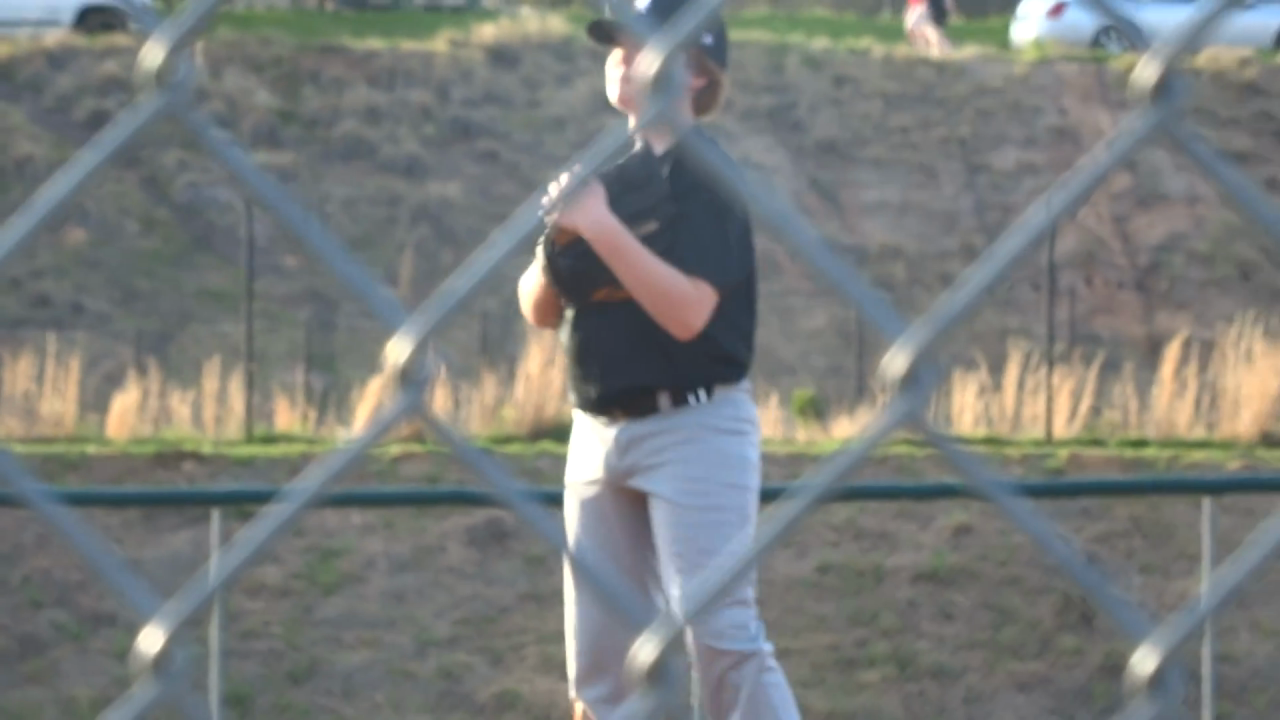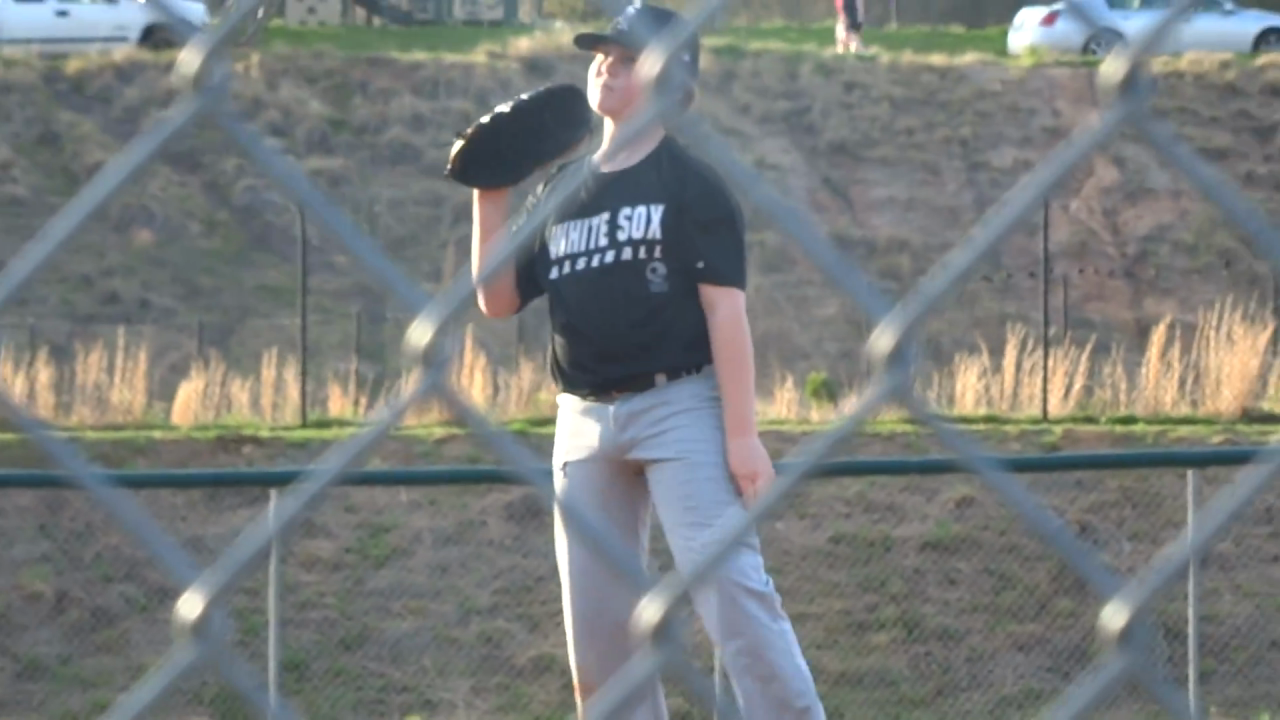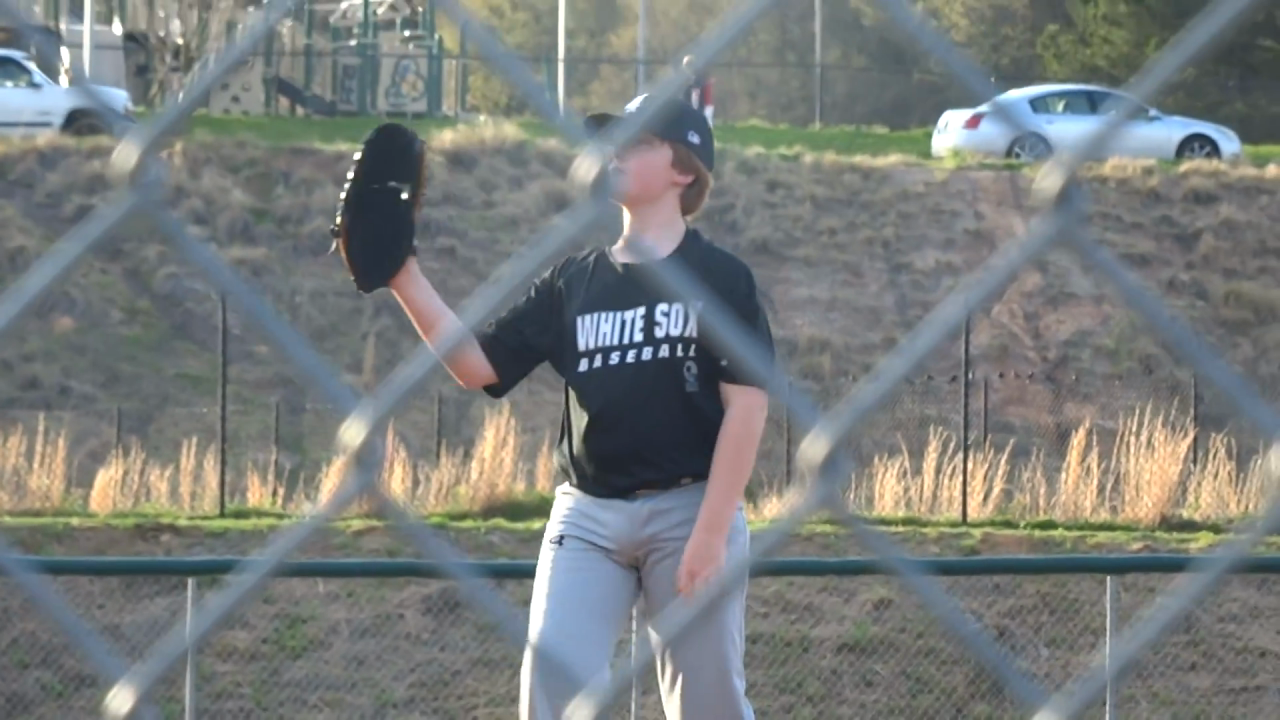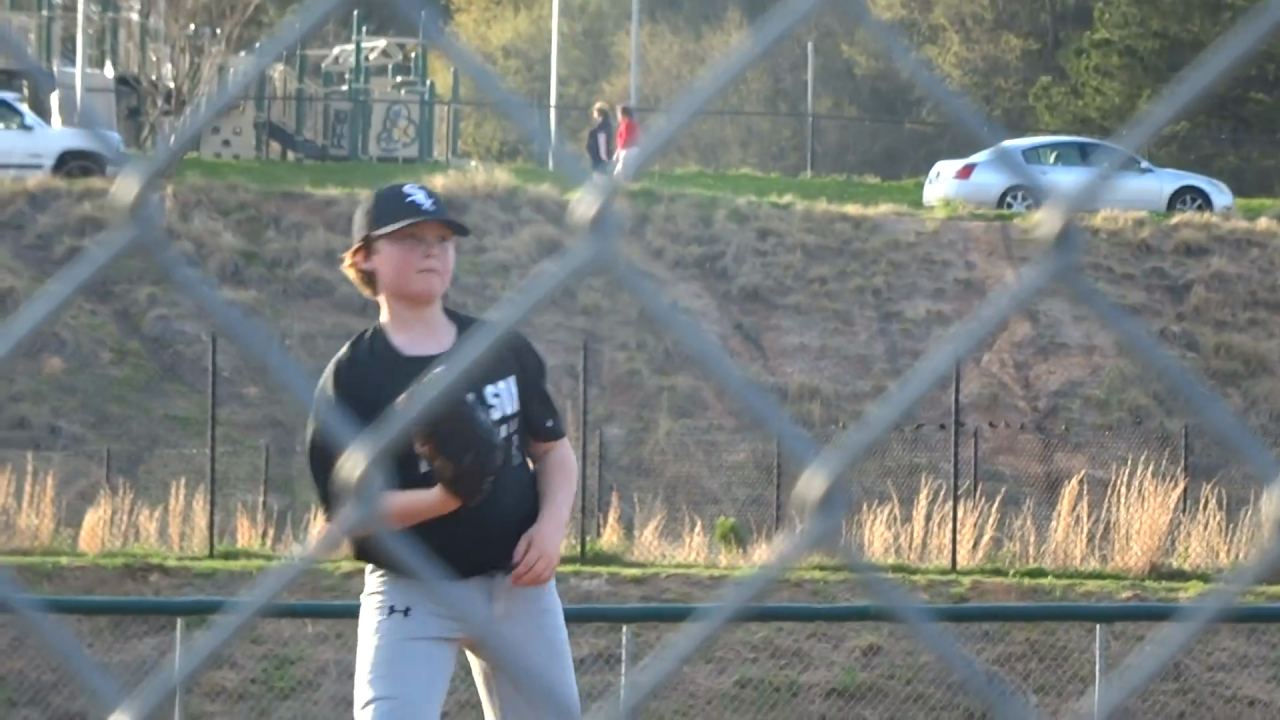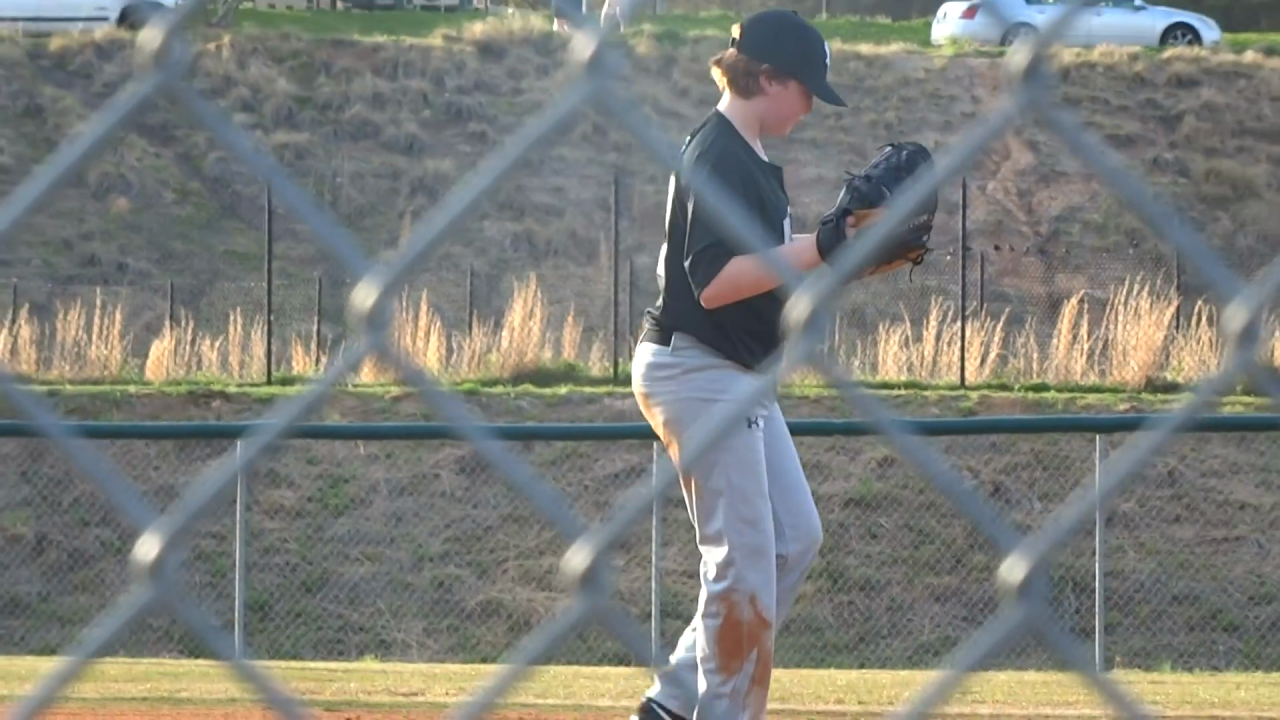
dt=1s
person 1, frame 1
left shoulder: (702, 180)
right shoulder: (599, 181)
left elbow: (688, 313)
right elbow: (535, 309)
left wrist: (600, 228)
left hip: (697, 428)
right hip: (597, 435)
left knee: (720, 638)
right knee: (601, 653)
person 1, frame 2
left shoulder: (694, 182)
right shoulder: (557, 189)
left elbow: (726, 310)
right elbow: (498, 300)
left wrist: (743, 433)
right wrist: (490, 197)
left hip: (682, 405)
right hip: (584, 419)
left knee: (731, 582)
right knee: (596, 615)
person 1, frame 3
left shoulder: (721, 276)
right shoulder: (570, 281)
left elbow: (748, 406)
right elbow: (476, 365)
left wrist: (711, 532)
right wrist: (401, 271)
left hip: (692, 509)
right hip: (588, 513)
person 1, frame 4
left shoulder: (505, 348)
right shoulder: (354, 375)
left elbow: (555, 448)
right elbow: (344, 511)
left wrist: (552, 525)
right wrist: (447, 496)
left hip: (519, 582)
right hip: (412, 592)
person 1, frame 5
left shoulder: (748, 158)
right shoulder: (718, 157)
left elbow: (769, 269)
right elbow: (715, 281)
left wrist: (840, 248)
right wrist: (822, 247)
left hip: (738, 378)
right hip: (698, 374)
left knee: (794, 539)
right knee: (743, 558)
